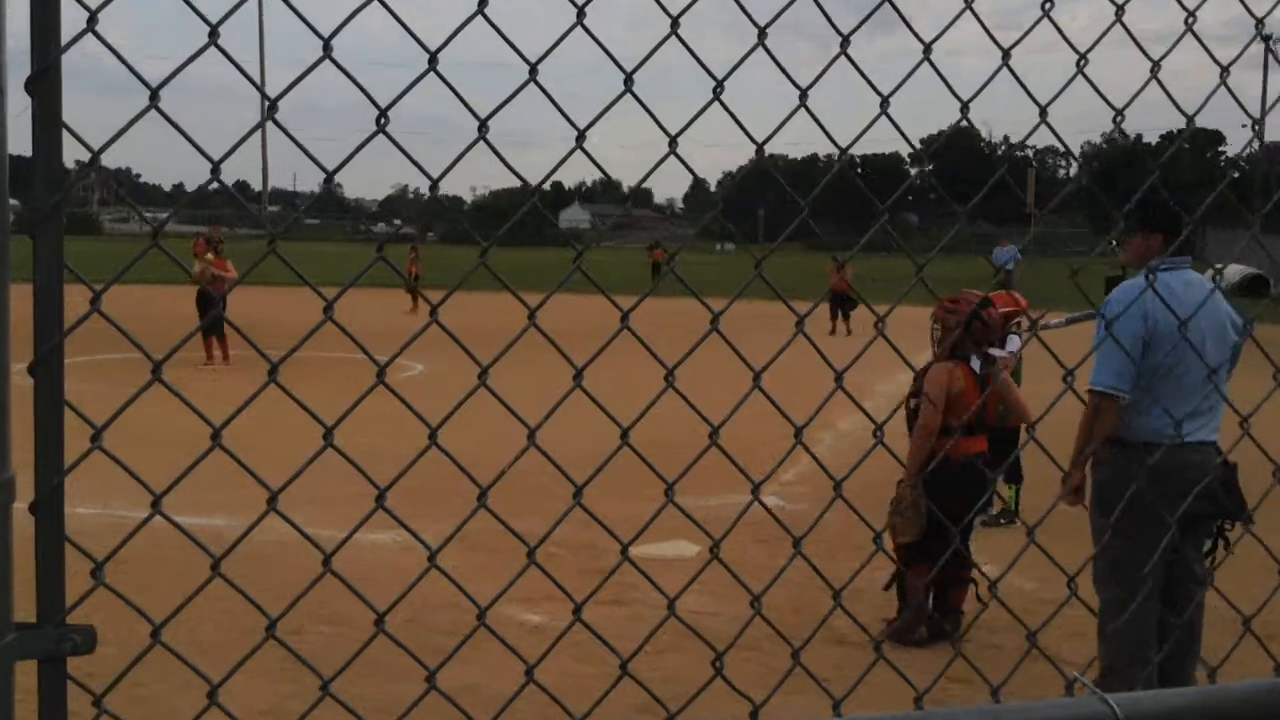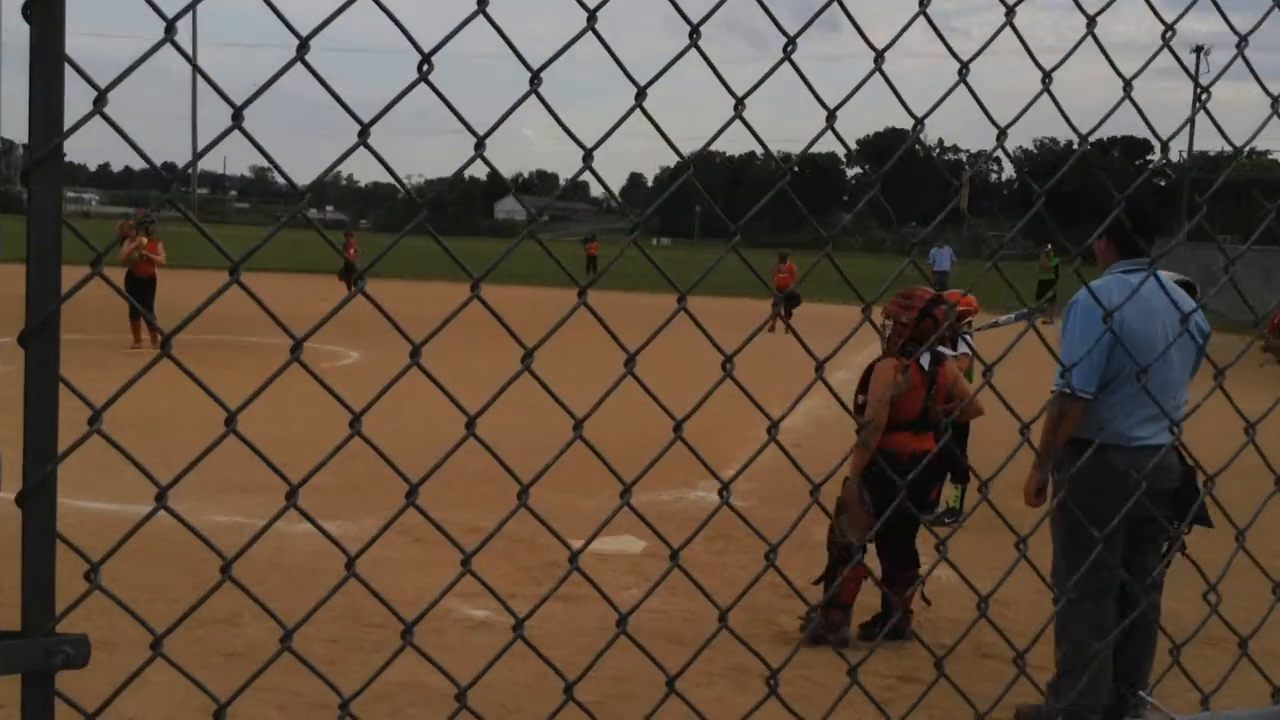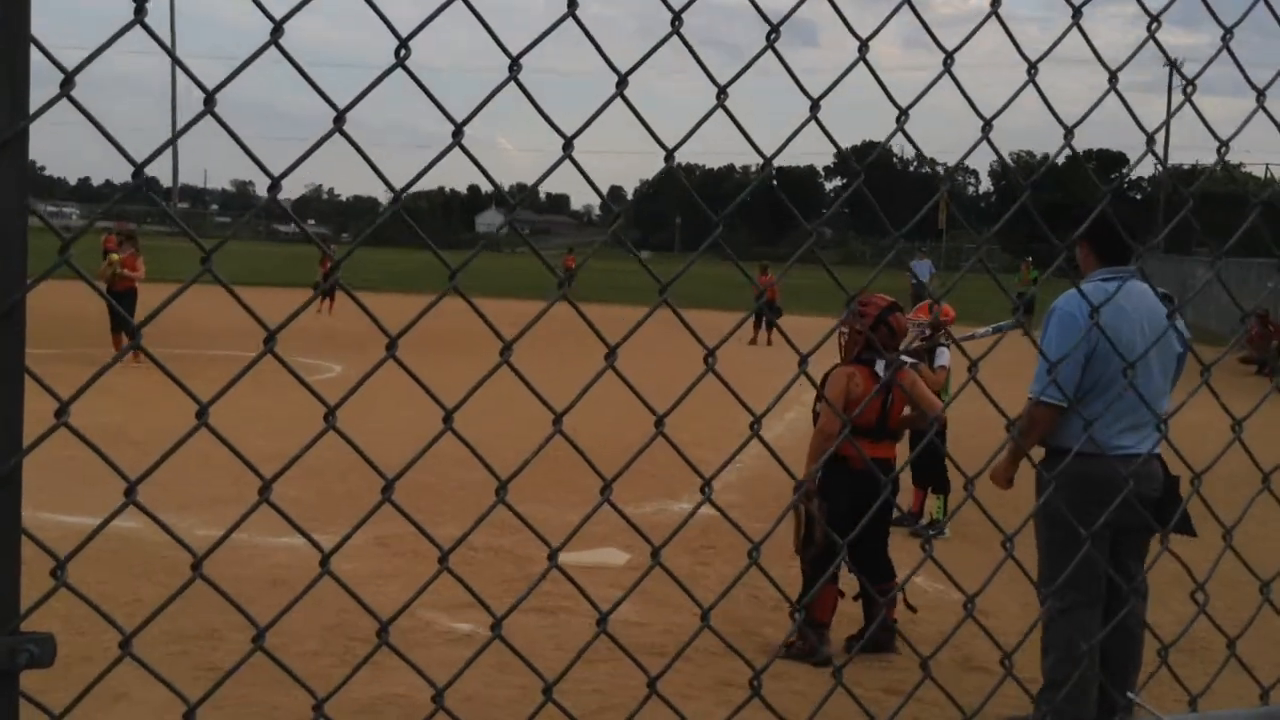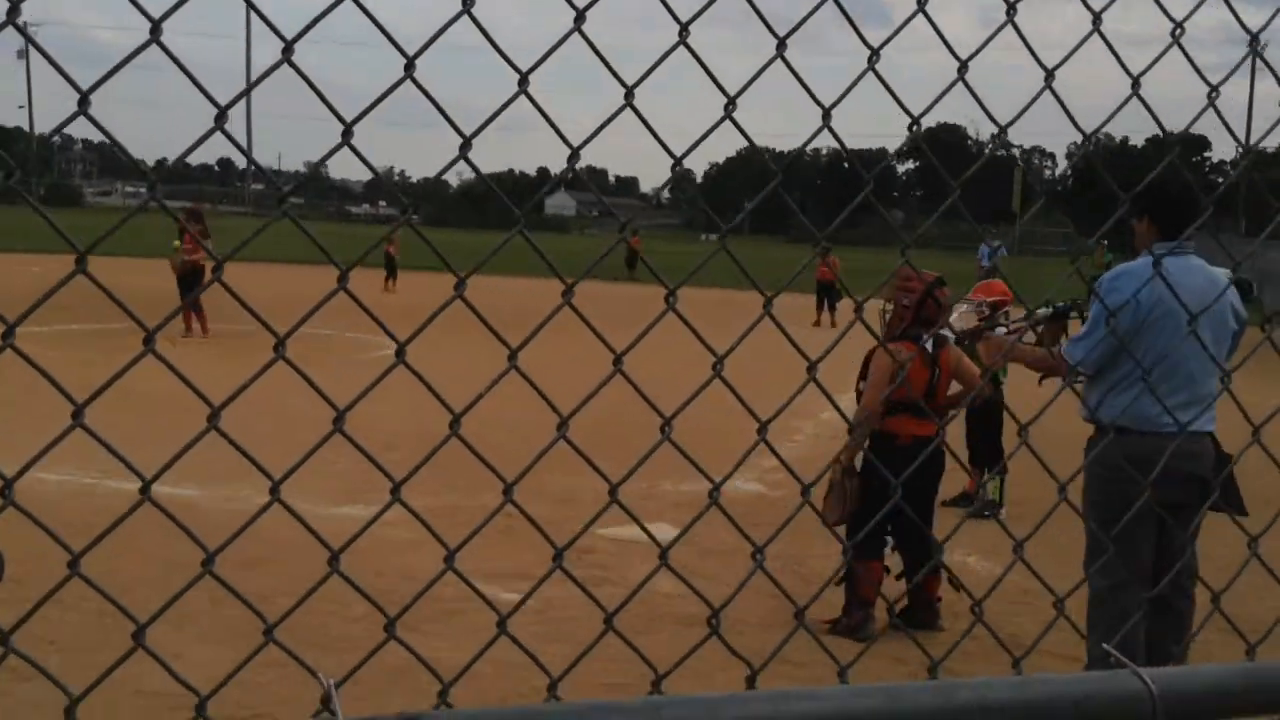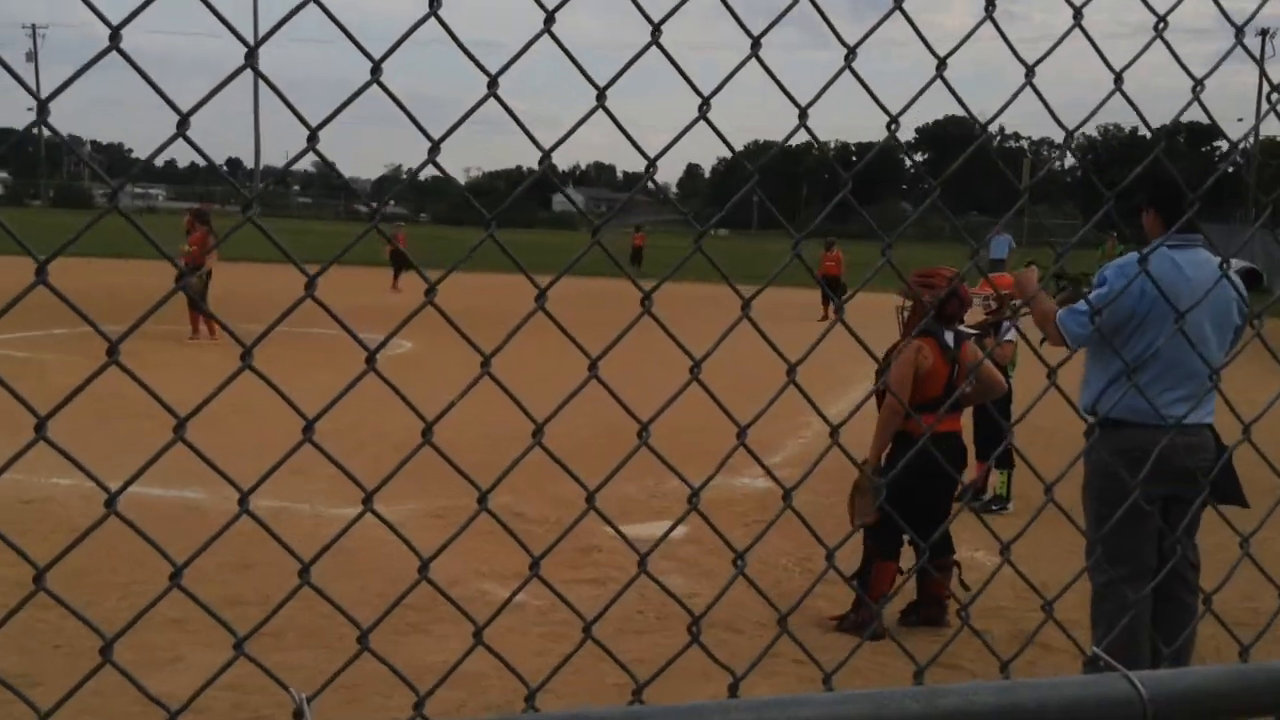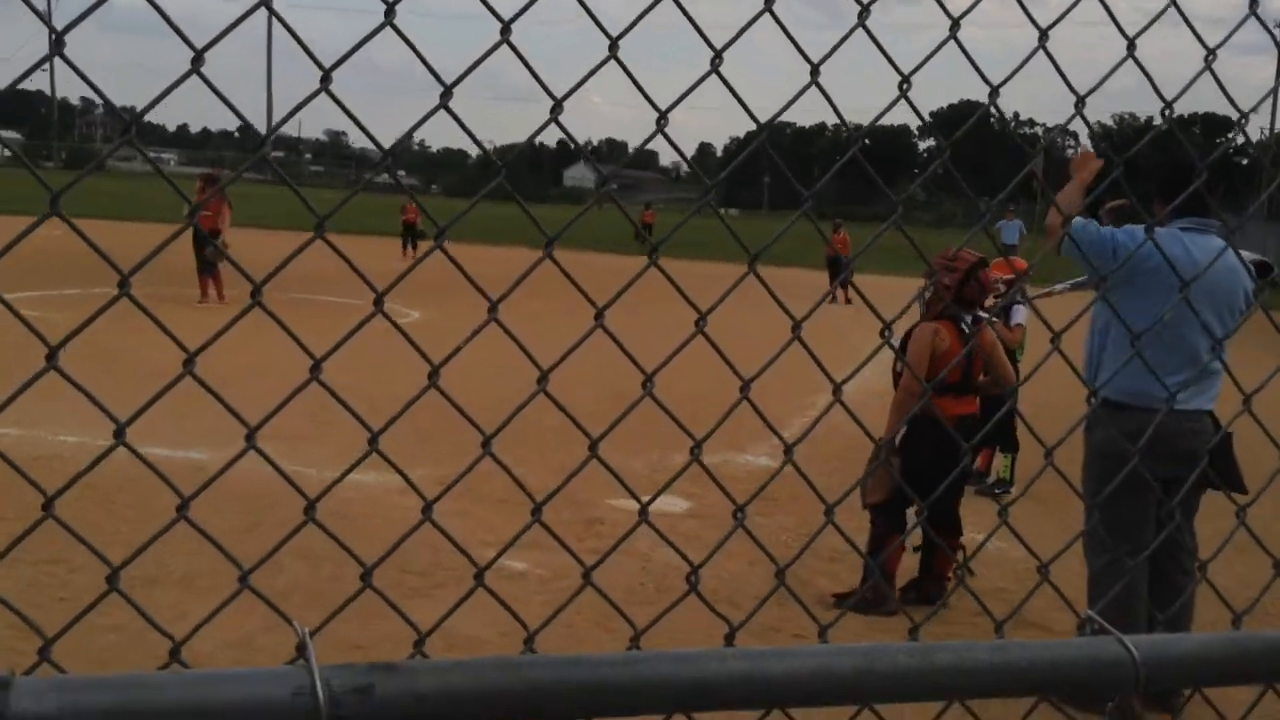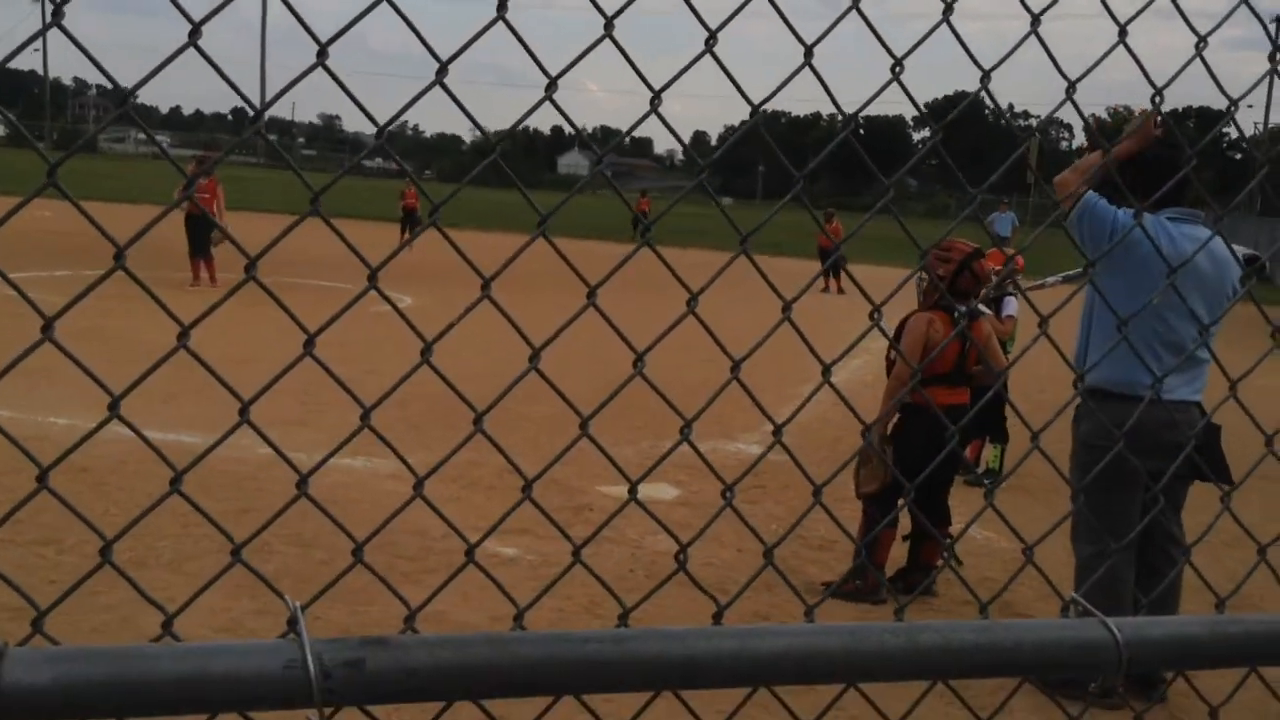
dt=0.4s
person 1, frame 1
left shoulder: (1130, 298)
right shoulder: (1220, 302)
left elbow: (1108, 397)
right elbow: (1216, 384)
left wrist: (1078, 465)
left hip: (1136, 463)
right hip: (1201, 462)
left knee: (1127, 590)
right knee: (1185, 586)
left ankle: (1126, 699)
person 1, frame 2
left shoulder: (1097, 299)
right shoulder: (1188, 305)
left elbow: (1073, 397)
right elbow: (1179, 389)
left wrist: (1040, 466)
left hip: (1097, 466)
right hip: (1163, 465)
left knee: (1084, 591)
right knee: (1142, 588)
person 1, frame 3
left shoulder: (1077, 305)
right shoulder: (1165, 312)
left elbow: (1048, 403)
right elbow: (1160, 393)
left wrist: (1011, 459)
left hip: (1081, 472)
right hip: (1143, 472)
left knee: (1071, 600)
right knee: (1127, 595)
person 1, frame 4
left shoulder: (1126, 280)
right shoulder: (1224, 289)
left elbow: (1074, 362)
right elbow: (1214, 361)
left wrist: (1010, 349)
left hip: (1126, 448)
right hip: (1195, 450)
left knee: (1117, 578)
right knee: (1175, 578)
person 1, frame 5
left shoulder: (1131, 271)
right shoulder: (1228, 282)
left elbow: (1065, 332)
right elbow: (1216, 353)
left wrist: (1031, 291)
left hip: (1127, 442)
right hip: (1195, 444)
left knee: (1121, 575)
right knee: (1178, 572)
person 1, frame 6
left shoulder: (1139, 248)
right shoulder: (1237, 267)
left elbow: (1057, 226)
left wrist: (1082, 176)
left hip: (1128, 423)
right hip: (1194, 427)
left knee: (1119, 554)
right knee: (1174, 553)
person 1, frame 7
left shoulder: (1127, 236)
right shoulder: (1224, 256)
left elbow: (1066, 185)
left wrist: (1125, 147)
left hip: (1116, 413)
right hip: (1182, 418)
left knee: (1105, 544)
right knee: (1162, 544)
left ankle: (1098, 671)
right ankle: (1148, 669)
person 2, frame 1
left shoulder: (943, 371)
right shoulder: (993, 372)
left elbow: (927, 428)
right elbow: (1020, 414)
left wrist: (909, 476)
left hip: (941, 468)
right hip: (975, 468)
left knee: (914, 542)
right knee: (955, 543)
left ankle: (912, 621)
right ankle: (948, 620)
person 2, frame 2
left shoulder: (889, 367)
right shoulder: (944, 367)
left elbow: (874, 425)
right elbow: (973, 408)
left wrist: (854, 474)
left hip: (888, 466)
right hip: (924, 466)
left knee: (849, 538)
right knee: (900, 542)
left ankle: (834, 621)
right ankle: (897, 619)
person 2, frame 3
left shoulder: (845, 374)
right shoulder: (903, 375)
left elbow: (827, 431)
right elbow: (937, 414)
left wrist: (807, 480)
left hip: (844, 474)
right hip: (883, 474)
left knee: (820, 554)
right knee: (873, 553)
left ankle: (814, 639)
right ankle: (882, 631)
person 2, frame 4
left shoulder: (889, 352)
right shoulder: (947, 351)
left elbow: (870, 409)
right elbow: (982, 387)
left wrist: (846, 456)
left hip: (889, 451)
right hip: (929, 451)
left knee: (866, 531)
right knee: (917, 530)
left ankle: (859, 615)
right ankle: (925, 608)
person 2, frame 5
left shoulder: (912, 349)
right shoulder: (963, 347)
left elbow: (894, 408)
right elbow: (996, 386)
left wrist: (873, 458)
left hip: (914, 450)
right hip: (950, 448)
left knee: (883, 529)
right knee: (933, 528)
left ankle: (867, 614)
right ankle: (933, 605)
person 2, frame 6
left shoulder: (929, 331)
right shoulder: (983, 333)
left elbow: (909, 389)
right elbow: (1006, 380)
left wrist: (888, 437)
left hip: (929, 430)
right hip: (964, 430)
left knee: (889, 505)
right knee: (943, 508)
left ankle: (877, 589)
right ankle: (932, 584)
person 2, frame 7
left shoulder: (924, 321)
right shoulder: (978, 324)
left elbow: (902, 377)
right elbow: (998, 369)
left wrist: (879, 425)
left hip: (921, 419)
right hip: (956, 419)
left knee: (882, 495)
right knee: (933, 498)
left ankle: (867, 579)
right ankle: (921, 573)
person 3, frame 1
left shoulder: (1012, 339)
left elbow: (1005, 368)
left wrist: (987, 349)
left knee: (1007, 455)
right knee: (989, 454)
left ankle: (1011, 510)
right ankle: (987, 503)
person 3, frame 2
left shoulder: (963, 339)
right shoulder: (944, 338)
left elbow: (959, 368)
left wrist: (940, 351)
left knee: (956, 457)
right knee: (937, 453)
left ankle: (955, 510)
person 3, frame 3
left shoulder: (940, 351)
right shoulder: (921, 349)
left elbow: (936, 383)
left wrist: (918, 362)
left knee: (935, 467)
right knee: (918, 465)
left ankle: (939, 522)
right ankle: (915, 512)
person 3, frame 4
left shoulder: (999, 331)
right shoulder: (980, 330)
left elbow: (994, 364)
left wrist: (976, 342)
right wrist: (961, 342)
left hip: (990, 396)
left knee: (991, 447)
right knee: (974, 445)
left ankle: (995, 502)
right ankle: (972, 492)
person 3, frame 5
left shoulder: (1008, 325)
right shoulder: (987, 325)
left elbow: (1003, 358)
left wrist: (985, 337)
left hip: (998, 391)
left knee: (999, 441)
right knee: (982, 440)
left ankle: (1002, 497)
right ankle: (978, 487)
person 3, frame 6
left shoulder: (1017, 308)
right shoulder: (997, 308)
left elbow: (1014, 341)
left wrist: (993, 320)
left knee: (1005, 426)
right knee: (986, 423)
left ankle: (1005, 480)
right ankle: (983, 470)
person 3, frame 7
left shoulder: (1008, 300)
right shoulder: (989, 298)
left elbow: (1005, 333)
left wrist: (984, 311)
left knee: (994, 417)
right knee: (975, 413)
left ankle: (994, 471)
right ankle: (972, 461)
